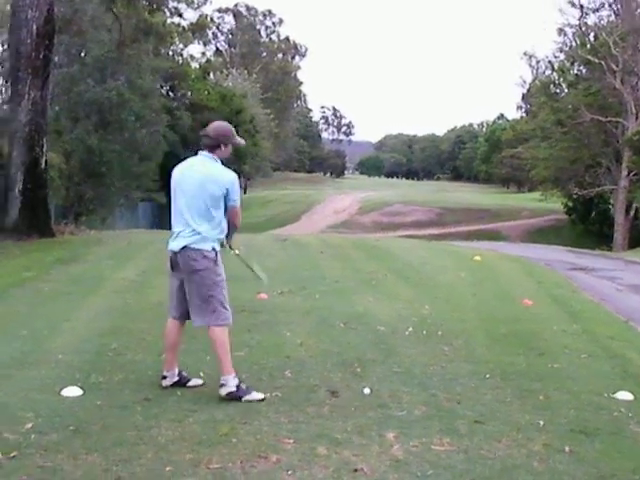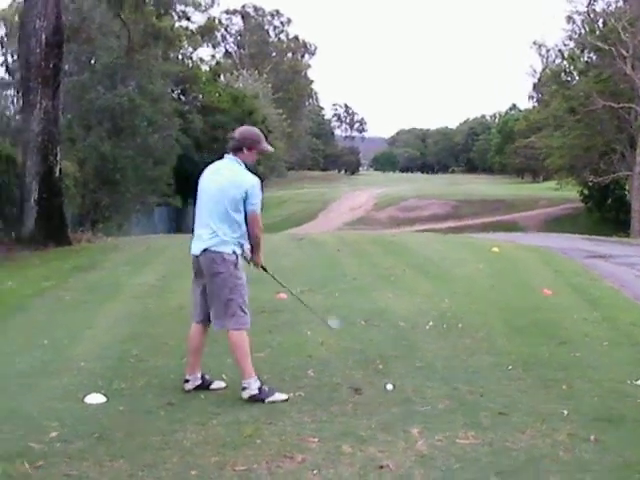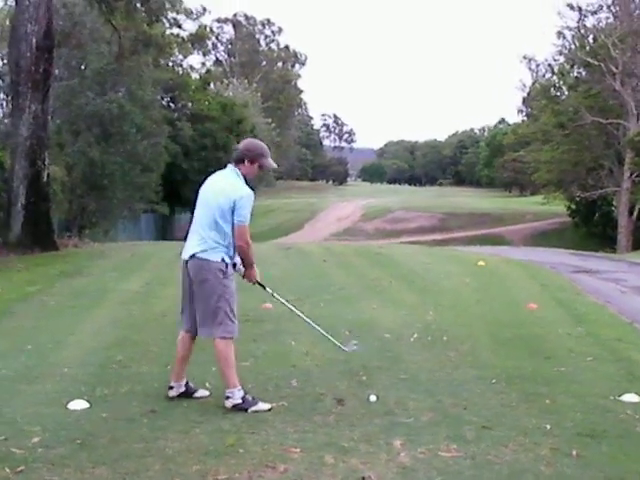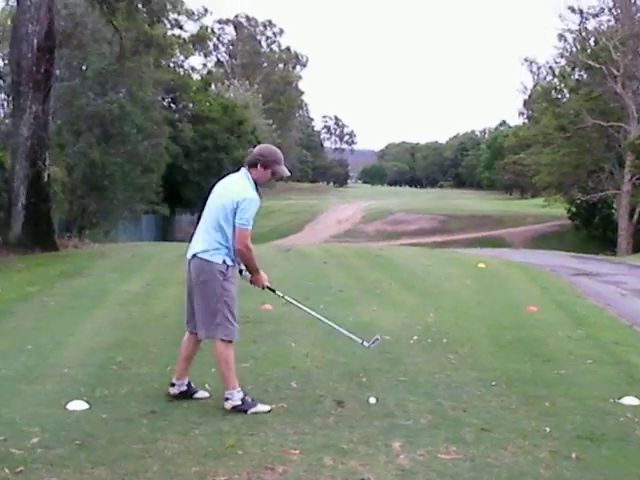
dt=0.1s
person 1, frame 1
left shoulder: (179, 169)
right shoulder: (227, 177)
right elbow: (234, 222)
right wrist: (226, 237)
left hip: (178, 248)
right hip: (203, 252)
left knee: (177, 314)
right knee: (217, 317)
left ankle: (170, 373)
right ankle: (229, 382)
person 1, frame 2
left shoulder: (209, 172)
right shoulder: (249, 181)
right elbow: (254, 229)
right wrist: (257, 253)
left hip: (201, 250)
right hip: (224, 255)
left knee: (201, 318)
right knee: (235, 321)
left ankle: (193, 377)
right ankle: (251, 385)
person 1, frame 3
left shoulder: (214, 180)
right shoulder: (242, 192)
right elbow: (241, 242)
left wrist: (242, 264)
right wrist: (250, 268)
left hip: (192, 257)
right hip: (213, 263)
left knee: (190, 326)
right knee: (223, 329)
left ankle: (178, 384)
right ankle: (235, 394)
person 1, frame 4
left shoulder: (228, 181)
right shoulder: (248, 195)
right elbow: (242, 245)
left wrist: (248, 269)
right wrist: (256, 273)
left hip: (199, 257)
right hip: (215, 264)
left knee: (198, 327)
right knee: (223, 331)
left ankle: (179, 383)
right ankle: (234, 396)
